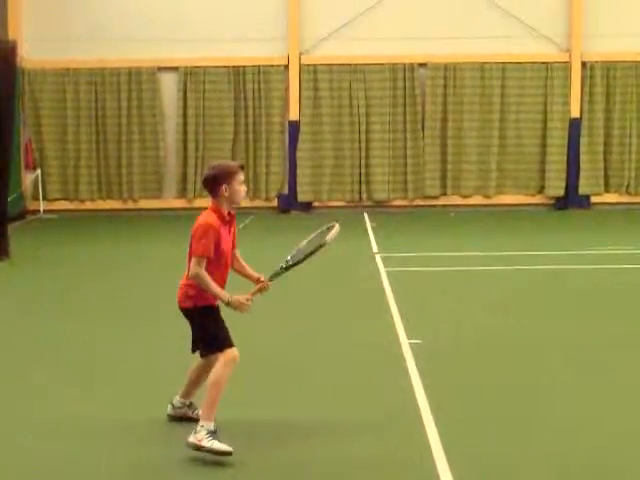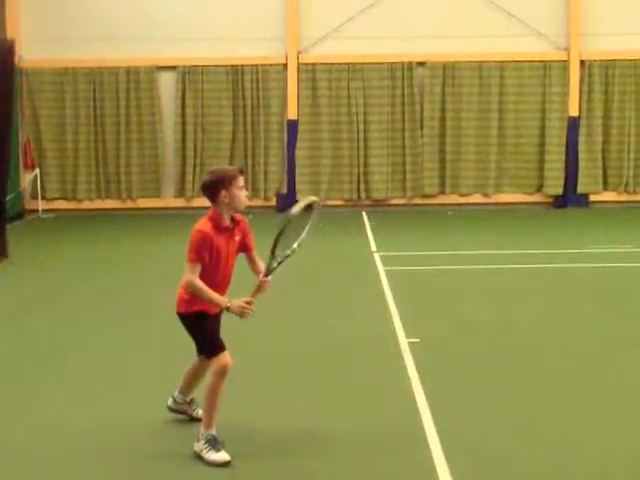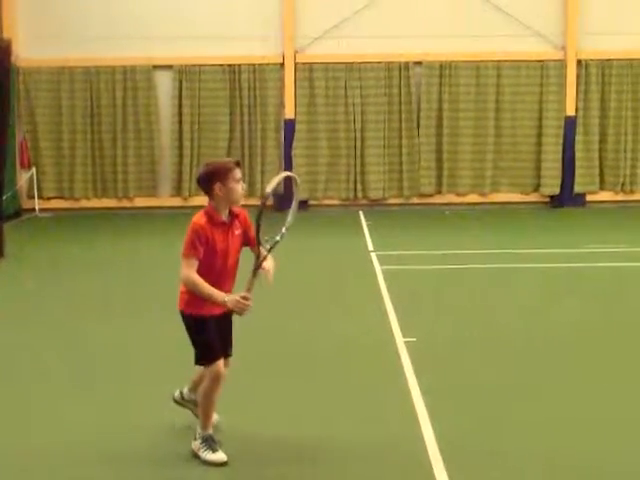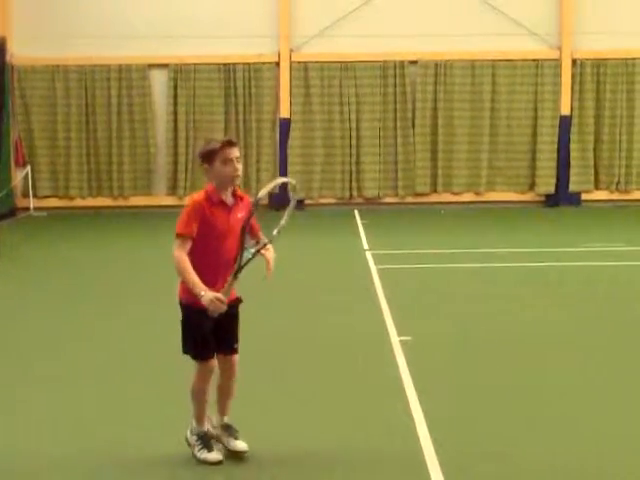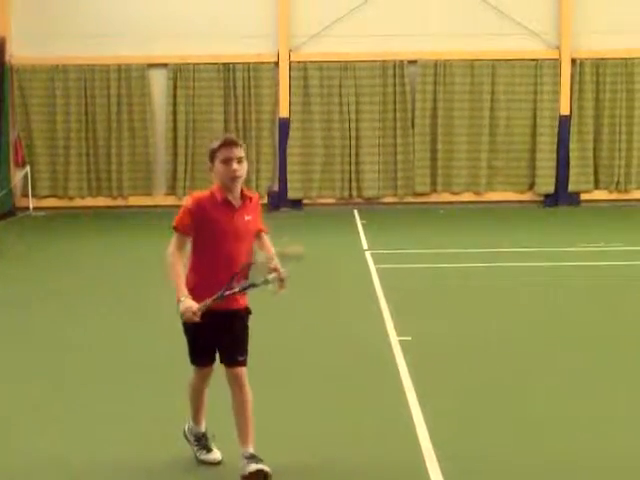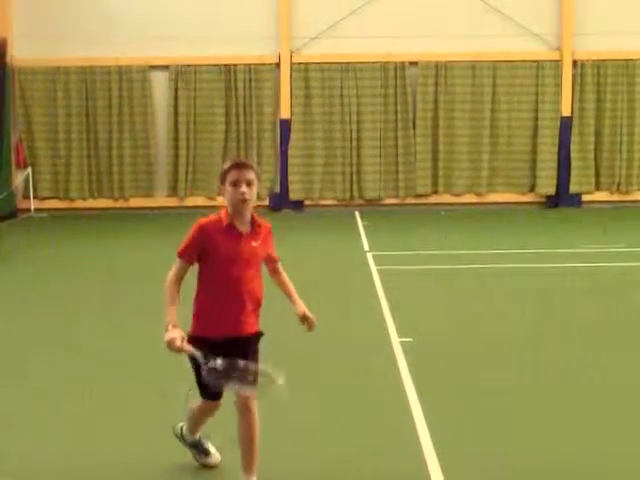
dt=0.5s
person 1, frame 1
left shoulder: (228, 219)
right shoulder: (208, 224)
left elbow: (233, 259)
right elbow: (196, 272)
left wrist: (255, 278)
right wrist: (228, 299)
left hip: (204, 299)
right hip: (197, 299)
left knee: (211, 356)
right knee: (228, 356)
left ankle: (180, 403)
right ankle: (203, 431)
person 1, frame 2
left shoulder: (239, 224)
right shoulder: (203, 232)
left elbow: (252, 256)
right elbow: (190, 280)
left wrist: (261, 276)
right wrist: (229, 304)
left hip: (212, 304)
right hip: (194, 306)
left knee: (208, 357)
right knee: (222, 363)
left ankle: (180, 399)
right ankle: (206, 438)
person 1, frame 3
left shoulder: (240, 218)
right shoulder: (199, 226)
left elbow: (261, 250)
right elbow: (187, 275)
left wrist: (267, 263)
right wrist: (225, 298)
left hip: (222, 305)
right hip: (198, 308)
left knee: (222, 363)
right knee: (216, 369)
left ankle: (188, 395)
right ankle: (203, 437)
person 1, frame 4
left shoulder: (243, 202)
right shoulder: (197, 205)
left elbow: (257, 236)
right elbow: (179, 254)
left wrist: (267, 251)
right wrist: (203, 293)
left hip: (227, 297)
right hip: (197, 300)
left knee: (229, 362)
right knee: (206, 366)
left ankle: (222, 424)
right ankle: (198, 431)
person 1, frame 5
left shoulder: (253, 203)
right shoulder: (199, 204)
right elbow: (175, 251)
left wrist: (274, 262)
right wrist: (183, 297)
left hip: (236, 305)
right hip: (201, 305)
left knee: (238, 376)
right knee: (203, 371)
right ankle: (196, 430)
person 1, frame 6
left shoulder: (263, 230)
right shoulder: (205, 229)
left elbow: (274, 265)
right elbow: (175, 277)
left wrist: (296, 301)
right wrist: (172, 325)
left hip: (246, 332)
right hip: (207, 333)
left knee: (246, 400)
right knee: (211, 401)
right ankle: (188, 433)
